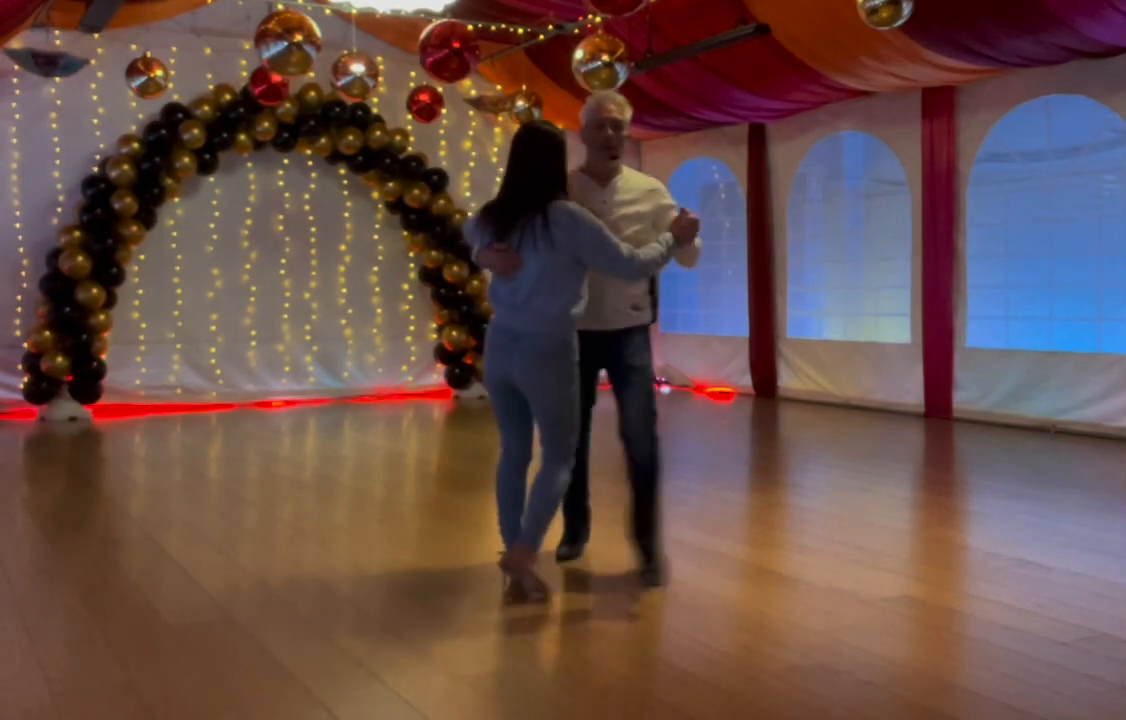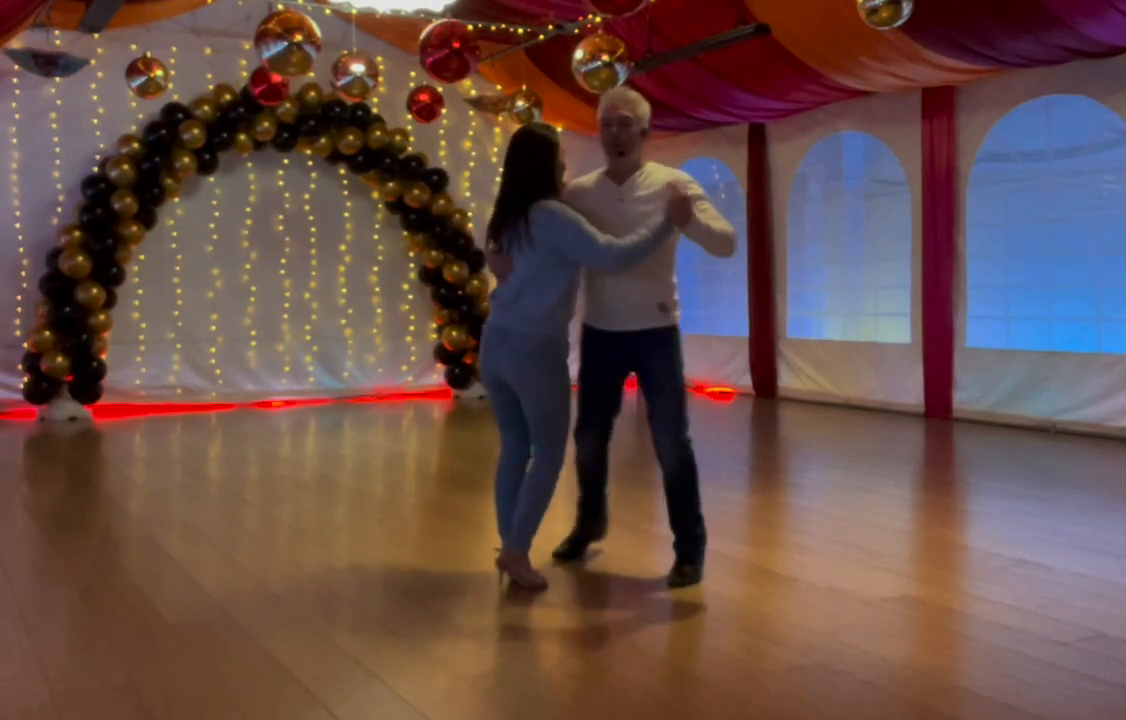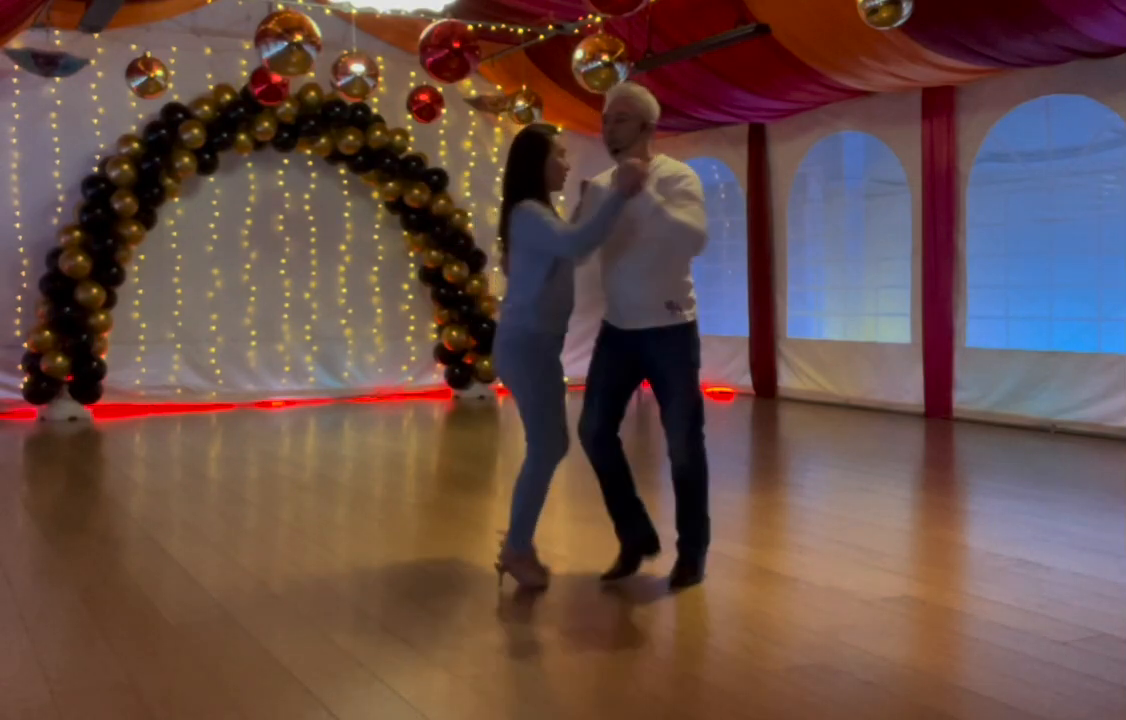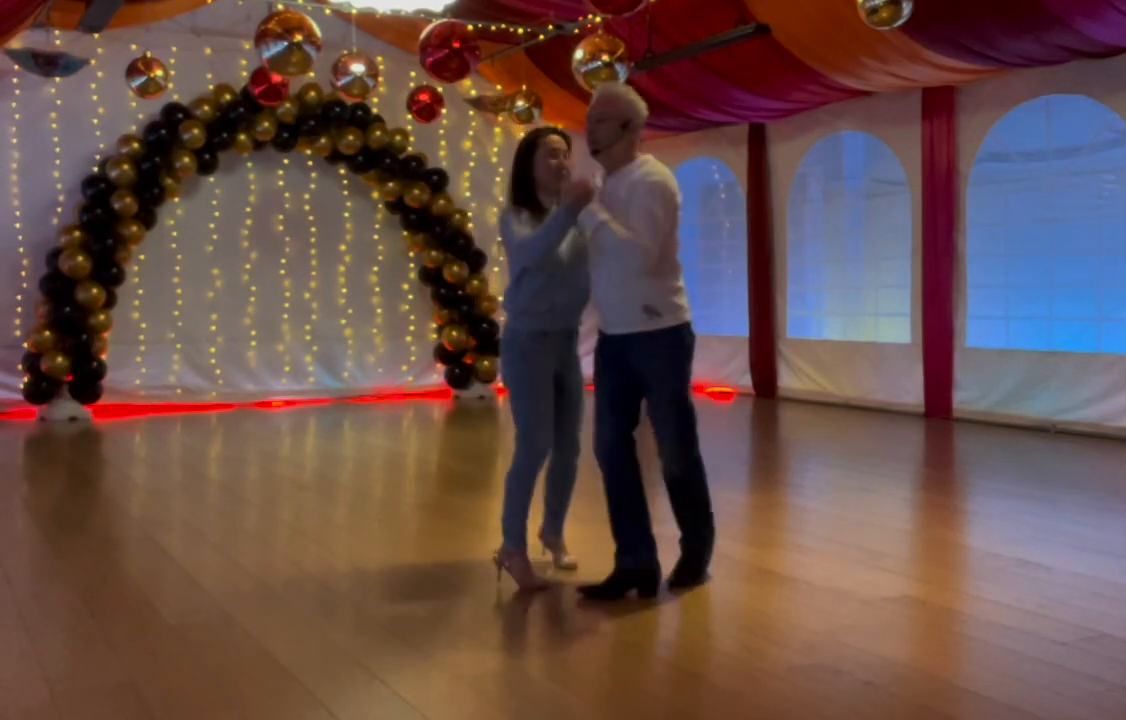
dt=0.2s
person 1, frame 1
left shoulder: (649, 191)
left elbow: (687, 258)
left wrist: (684, 235)
right wrist: (488, 255)
left hip: (628, 332)
right hip: (572, 332)
left knee: (639, 433)
right knee: (572, 438)
left ankle: (647, 538)
right ankle: (575, 527)
person 1, frame 2
left shoulder: (673, 184)
right shoulder: (576, 192)
left elbow: (724, 243)
left wrist: (684, 216)
left hip: (655, 333)
right hip: (600, 333)
left knee: (671, 443)
right knee: (590, 439)
left ankle: (690, 549)
right ankle: (589, 523)
person 1, frame 3
left shoulder: (676, 178)
right shoulder: (598, 186)
left elbow: (693, 241)
left wrist: (644, 191)
left hip: (670, 331)
right hip: (618, 331)
left knee: (682, 443)
right knee: (595, 430)
left ankle: (692, 550)
right ankle: (636, 535)
person 1, frame 4
left shoulder: (649, 180)
right shoulder: (610, 184)
left elbow: (641, 255)
left wrist: (588, 210)
left hip: (659, 334)
right hip: (616, 336)
left knee: (675, 448)
right knee: (612, 447)
left ankle: (696, 547)
right ankle: (637, 563)
person 2, frame 1
left shoulder: (497, 216)
right shoulder: (566, 217)
left elbow: (473, 232)
right elbow: (628, 264)
right wrist: (671, 239)
left hip: (499, 347)
right hip: (546, 352)
left knee: (514, 453)
right knee: (559, 458)
left ankle: (513, 549)
right ankle: (524, 553)
person 2, frame 2
left shoulder: (510, 218)
right shoulder: (550, 215)
right elbow: (613, 255)
right wrist: (665, 218)
left hip: (497, 343)
right hip: (536, 349)
left knee: (514, 451)
right knee: (548, 456)
left ankle: (510, 545)
right ankle: (516, 551)
person 2, frame 3
left shoulder: (524, 214)
right shoulder: (529, 212)
left elbow: (576, 242)
right elbow: (575, 243)
right wrist: (616, 195)
left hip: (527, 342)
right hip: (530, 345)
left knee: (549, 445)
right knee: (545, 449)
left ankle: (517, 539)
right ankle: (517, 551)
person 2, frame 4
left shoulder: (580, 220)
right shoulder: (518, 217)
right elbow: (534, 253)
right wrist: (566, 211)
left hip: (568, 345)
right hip: (527, 344)
left knee: (568, 446)
right knee: (534, 448)
left ankle: (553, 531)
right ankle: (513, 549)
